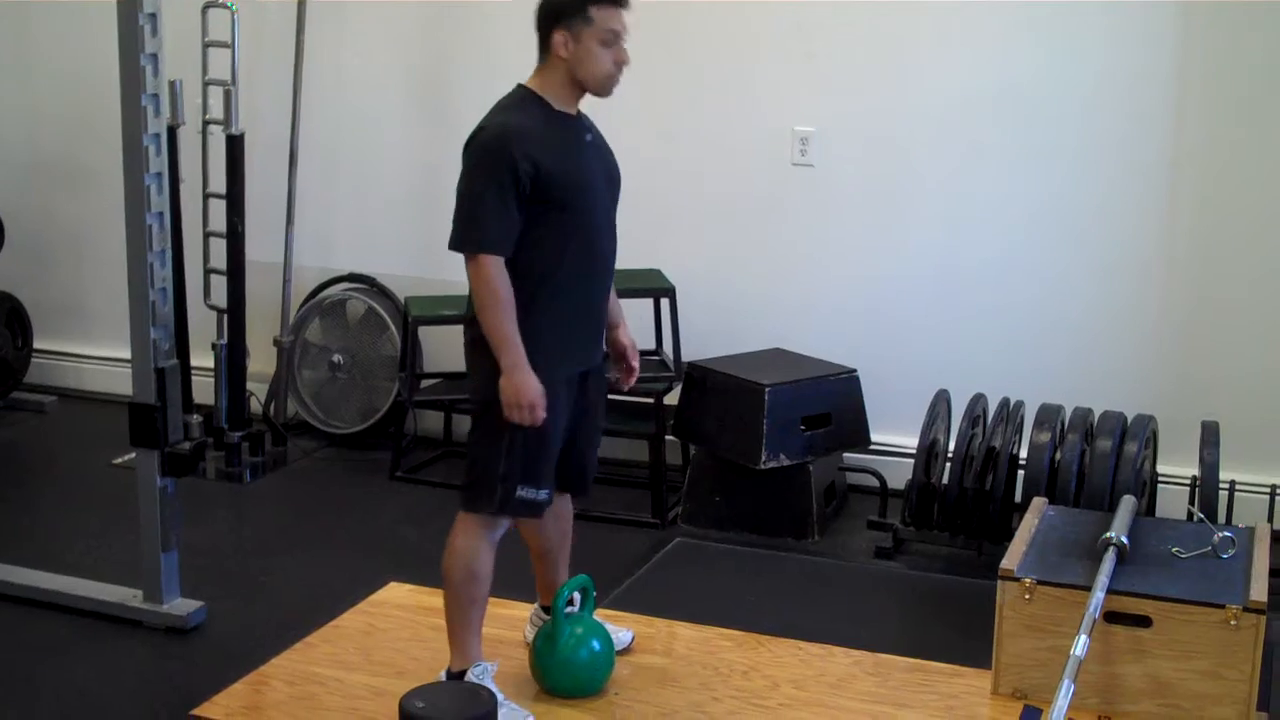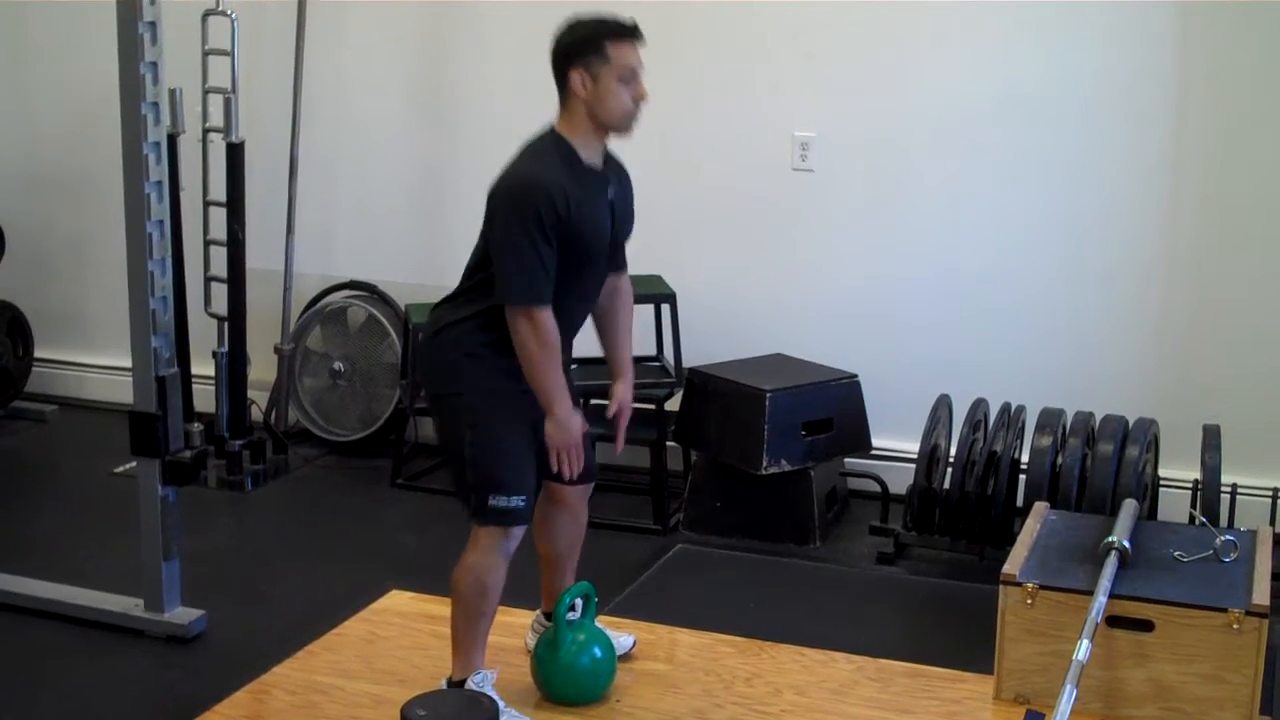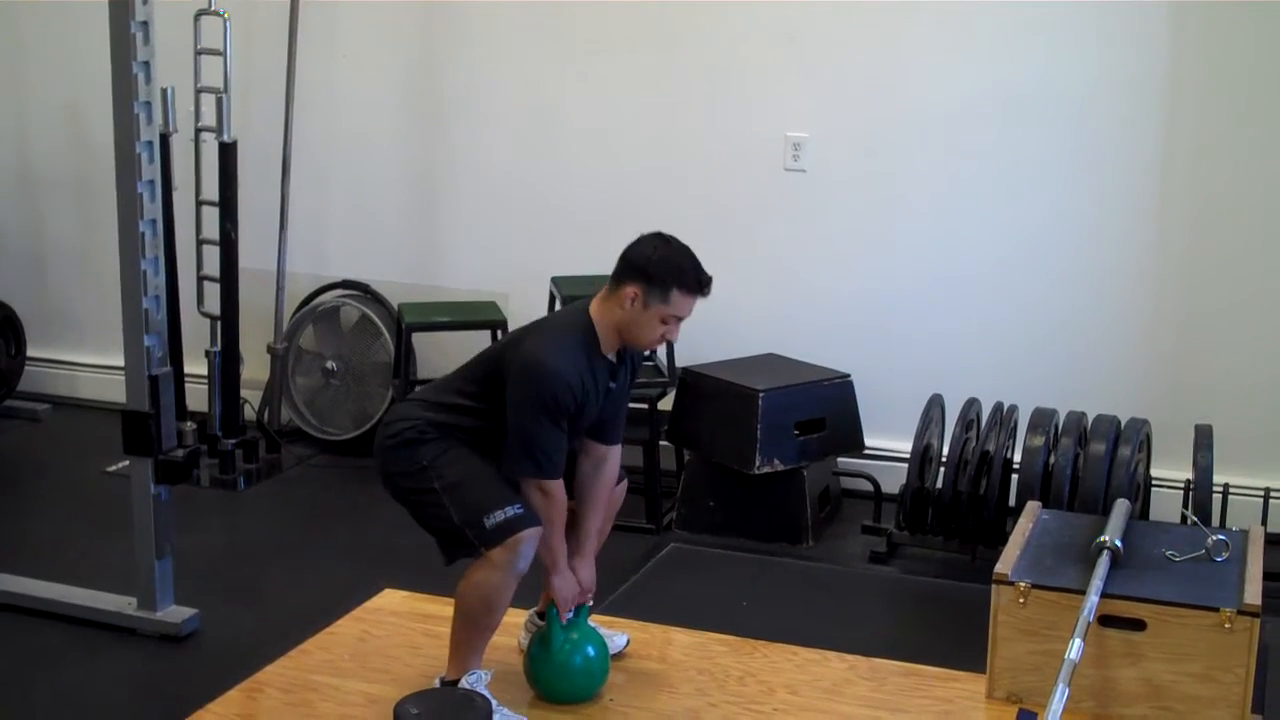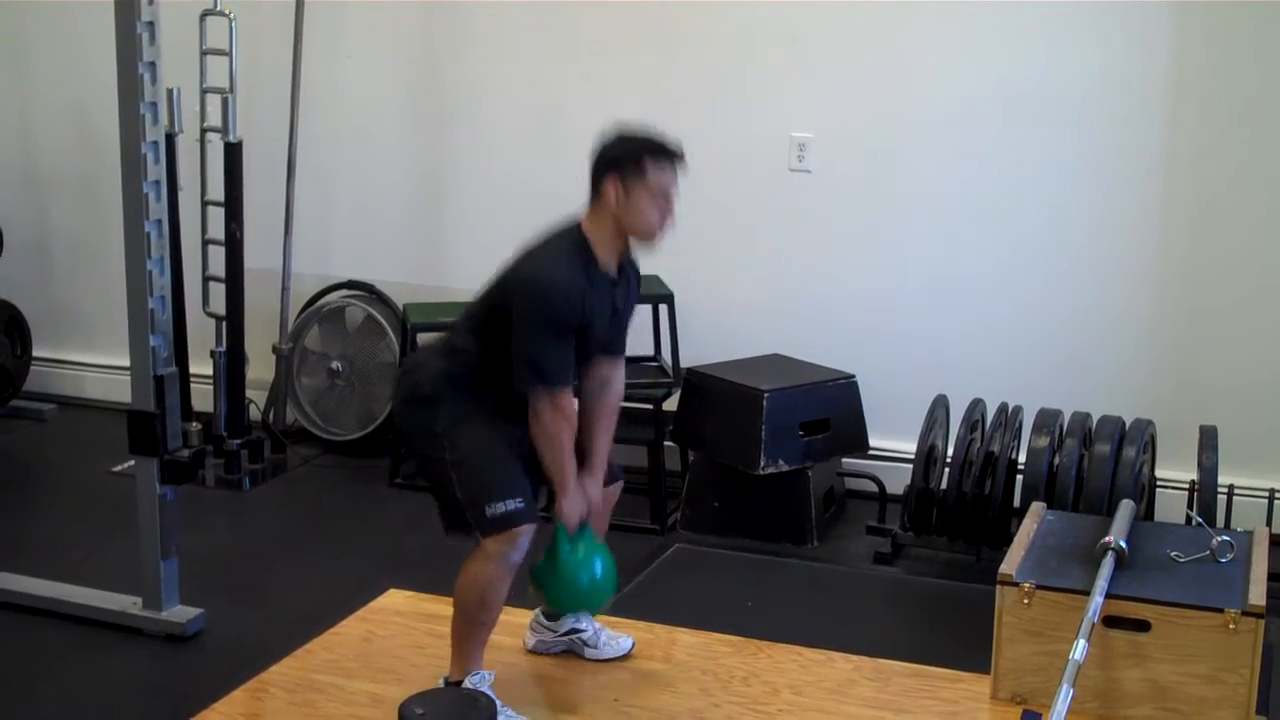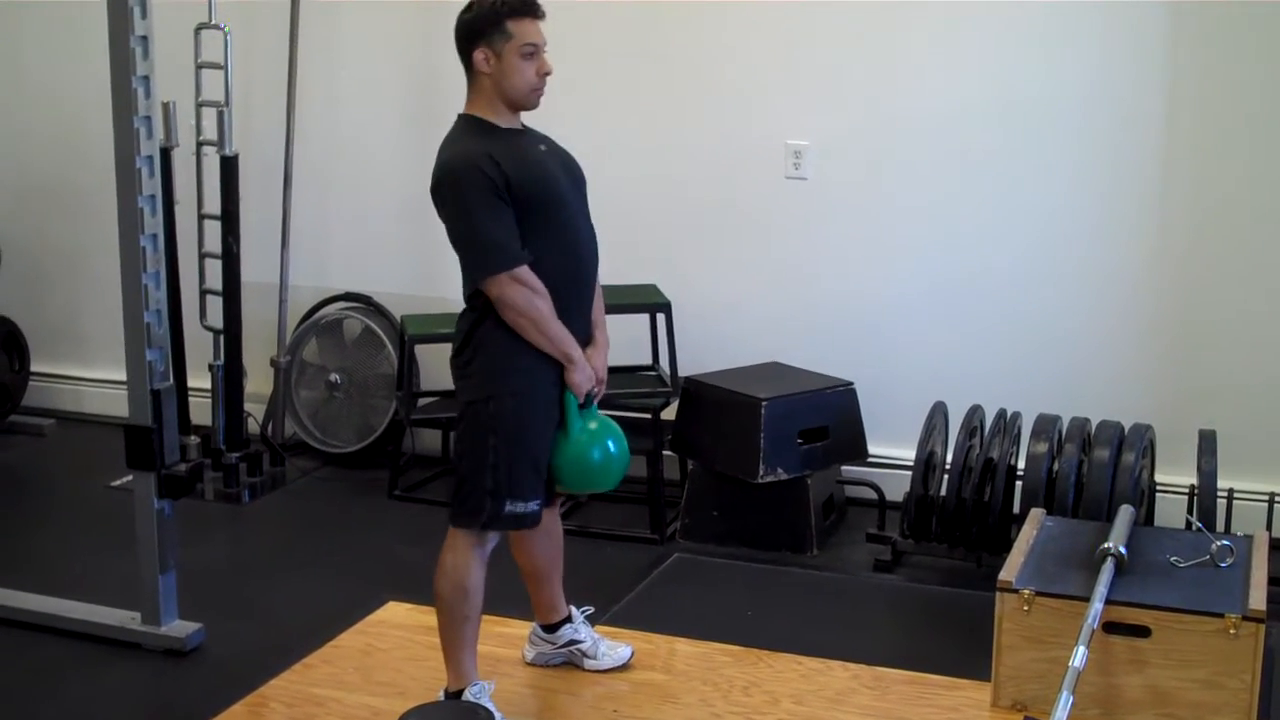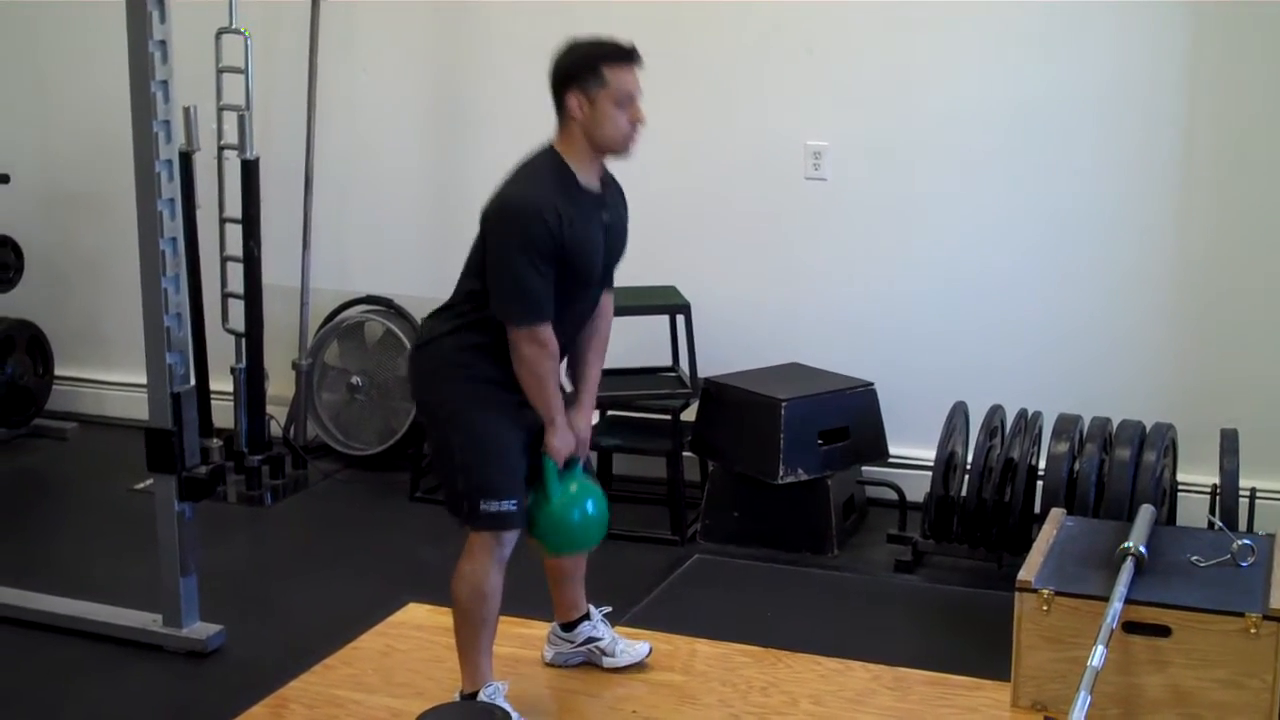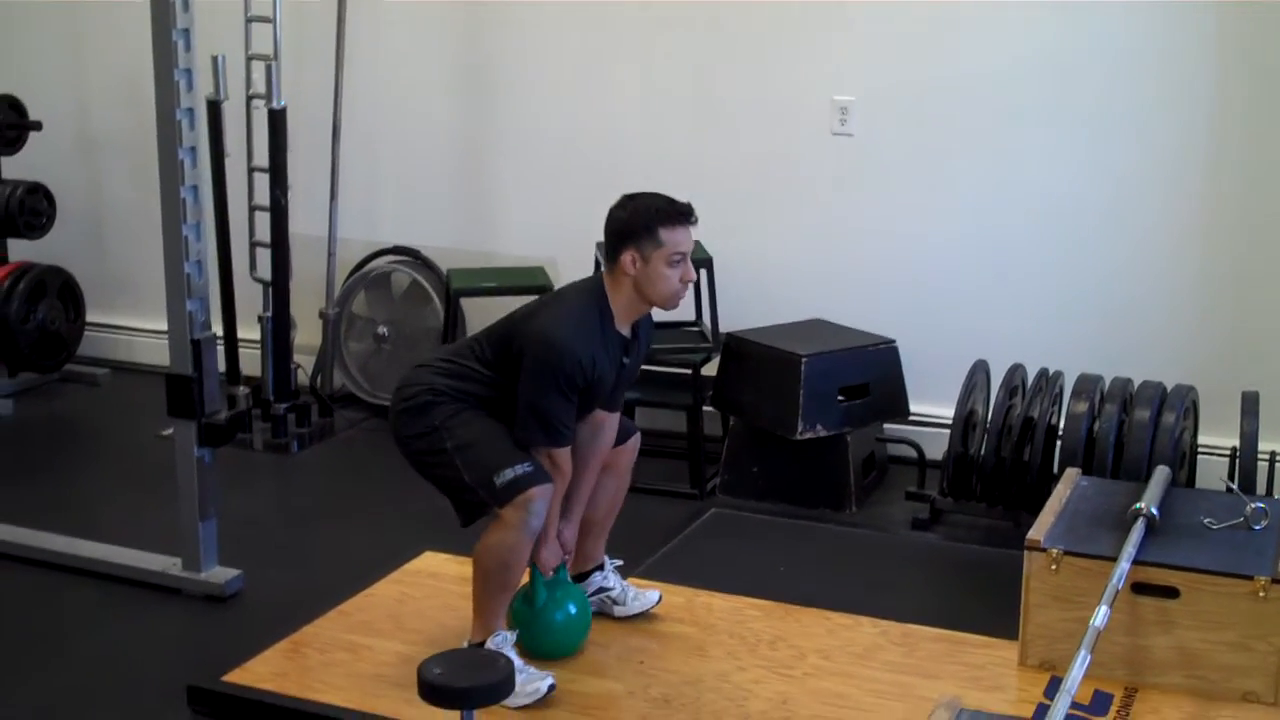
dt=0.7s
person 1, frame 1
left shoulder: (582, 131)
right shoulder: (507, 137)
right elbow: (485, 260)
left wrist: (615, 325)
right wrist: (513, 367)
left hip: (578, 355)
right hip: (527, 363)
left knee: (556, 490)
right knee: (489, 511)
left ankle: (554, 613)
person 1, frame 2
left shoulder: (611, 177)
right shoulder: (534, 185)
left elbow: (613, 279)
right elbow: (529, 312)
left wrist: (623, 374)
right wrist: (559, 411)
left hip: (538, 363)
right hip: (478, 360)
left knee: (571, 486)
right knee: (502, 521)
left ankle: (556, 620)
person 1, frame 3
left shoulder: (621, 349)
right shoulder: (549, 363)
left elbow: (600, 455)
right elbow: (542, 485)
left wrist: (584, 557)
right wrist: (557, 570)
left hip: (494, 440)
right hip: (422, 443)
left knee: (611, 486)
right knee: (515, 539)
left ankle: (549, 620)
person 1, frame 4
left shoulder: (622, 271)
right shoulder: (550, 281)
left elbow: (605, 373)
right elbow: (552, 403)
left wrist: (592, 476)
right wrist: (567, 492)
left hip: (507, 397)
right hip: (442, 399)
left knee: (603, 486)
right knee: (512, 529)
left ankle: (558, 618)
person 1, frame 5
left shoulder: (534, 144)
right shoulder: (468, 162)
left elbow: (577, 250)
right elbow: (508, 282)
left wrist: (595, 343)
right wrist: (573, 358)
left hip: (560, 361)
right hip: (509, 368)
left knee: (541, 502)
right knee: (478, 525)
left ankle: (555, 630)
person 1, frame 6
left shoulder: (608, 197)
right shoulder: (529, 206)
left elbow: (598, 303)
right elbow: (529, 336)
left wrist: (583, 405)
right wrist: (554, 424)
left hip: (535, 379)
right hip: (467, 371)
right knee: (498, 527)
left ankle: (574, 629)
person 1, frame 7
left shoulder: (635, 324)
right shoulder: (561, 337)
left elbow: (599, 421)
right elbow: (552, 455)
left wrist: (571, 522)
right wrist: (547, 538)
left hip: (506, 405)
right hip: (436, 409)
left knee: (622, 445)
right knee: (527, 498)
left ankle: (589, 577)
right ankle: (484, 649)
